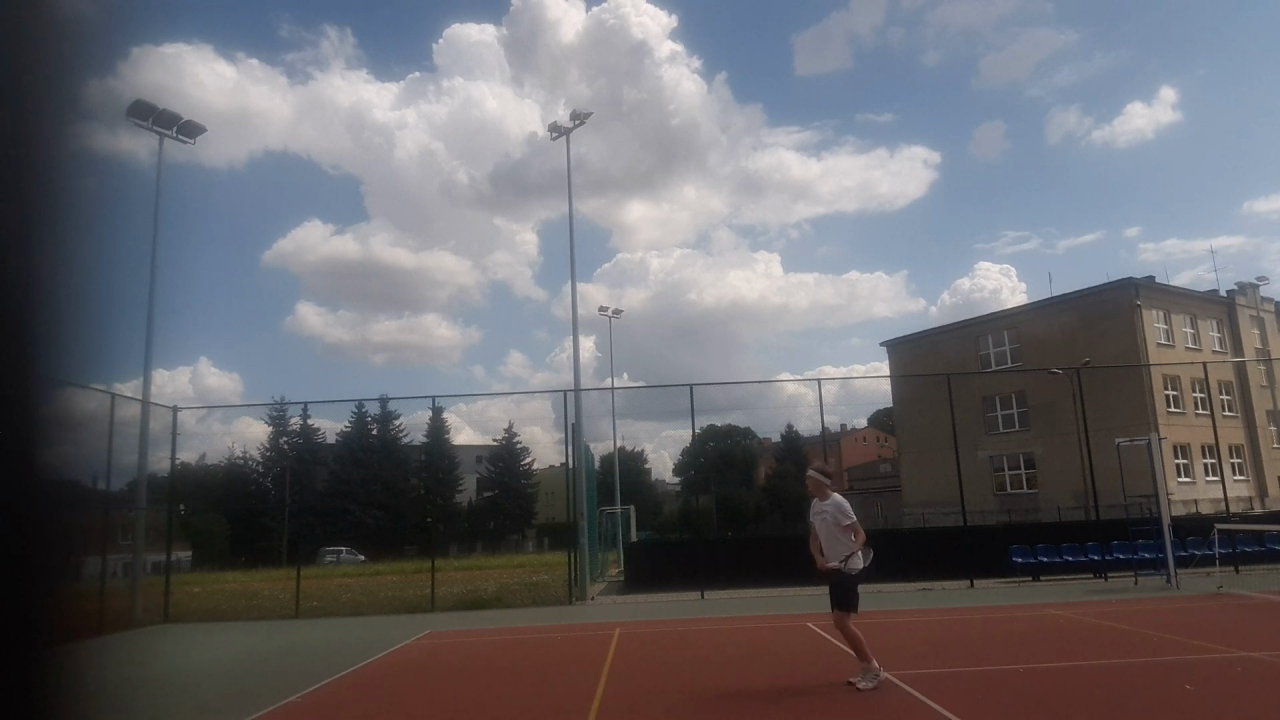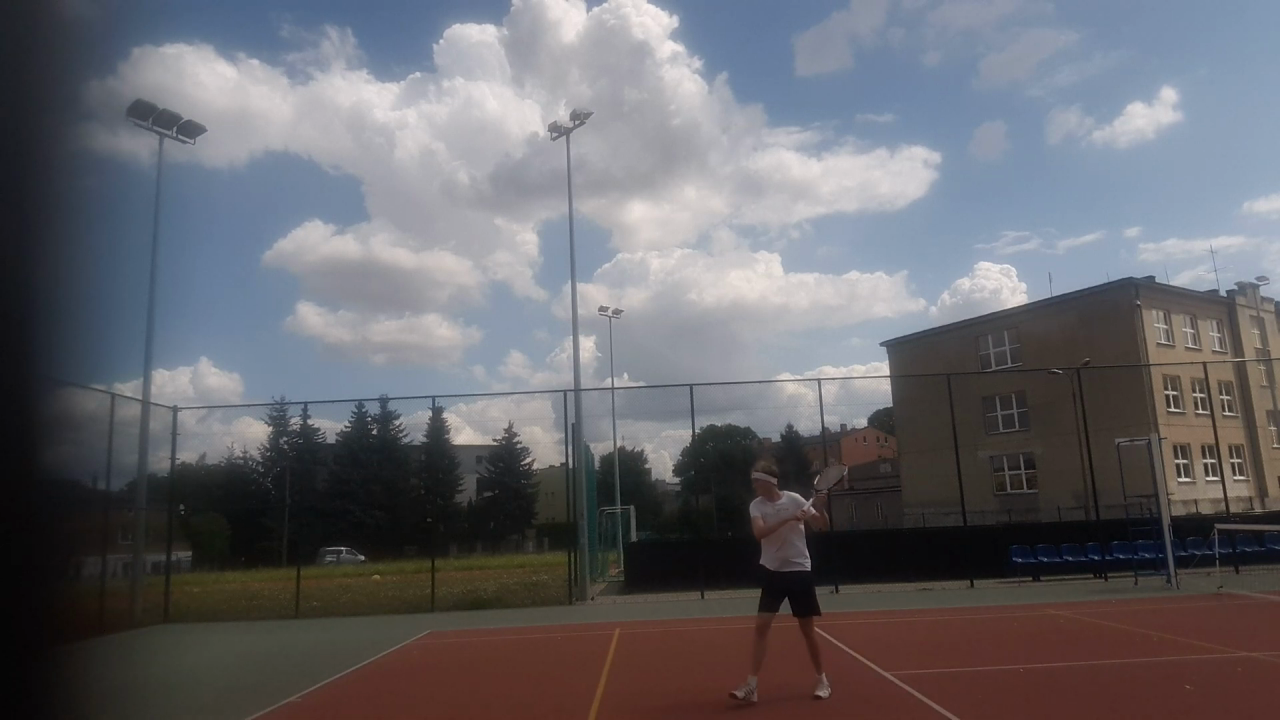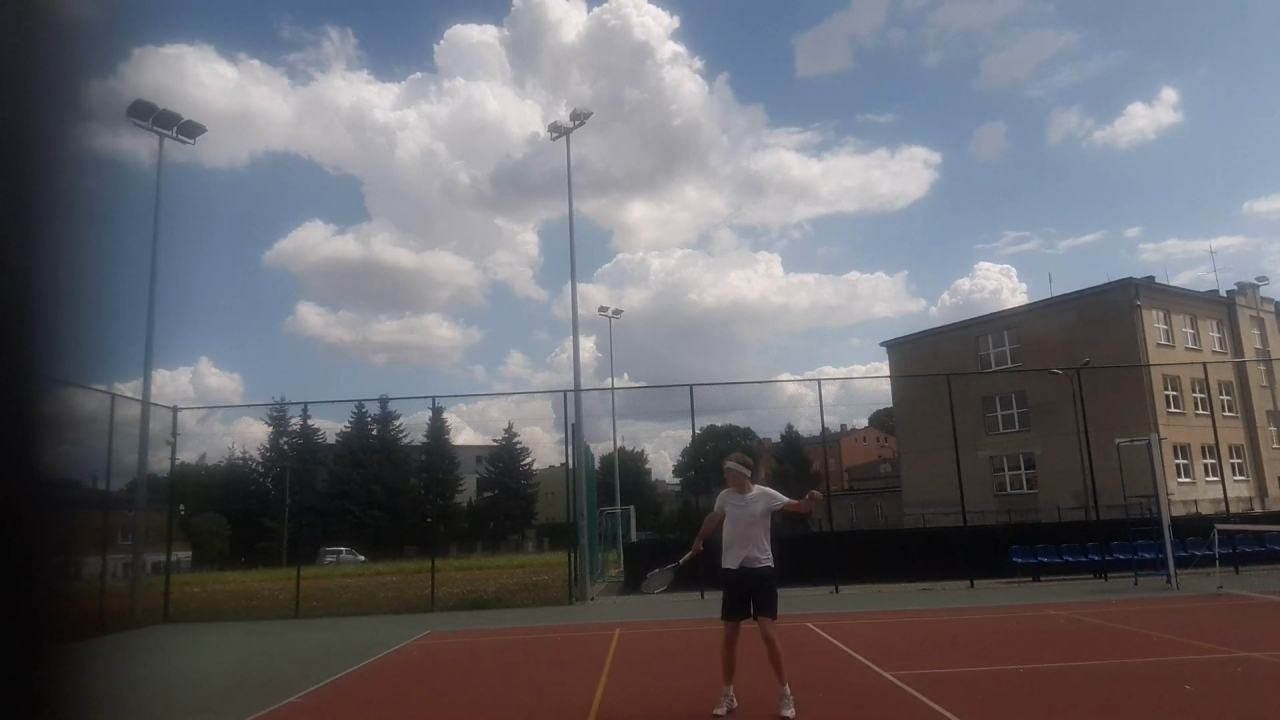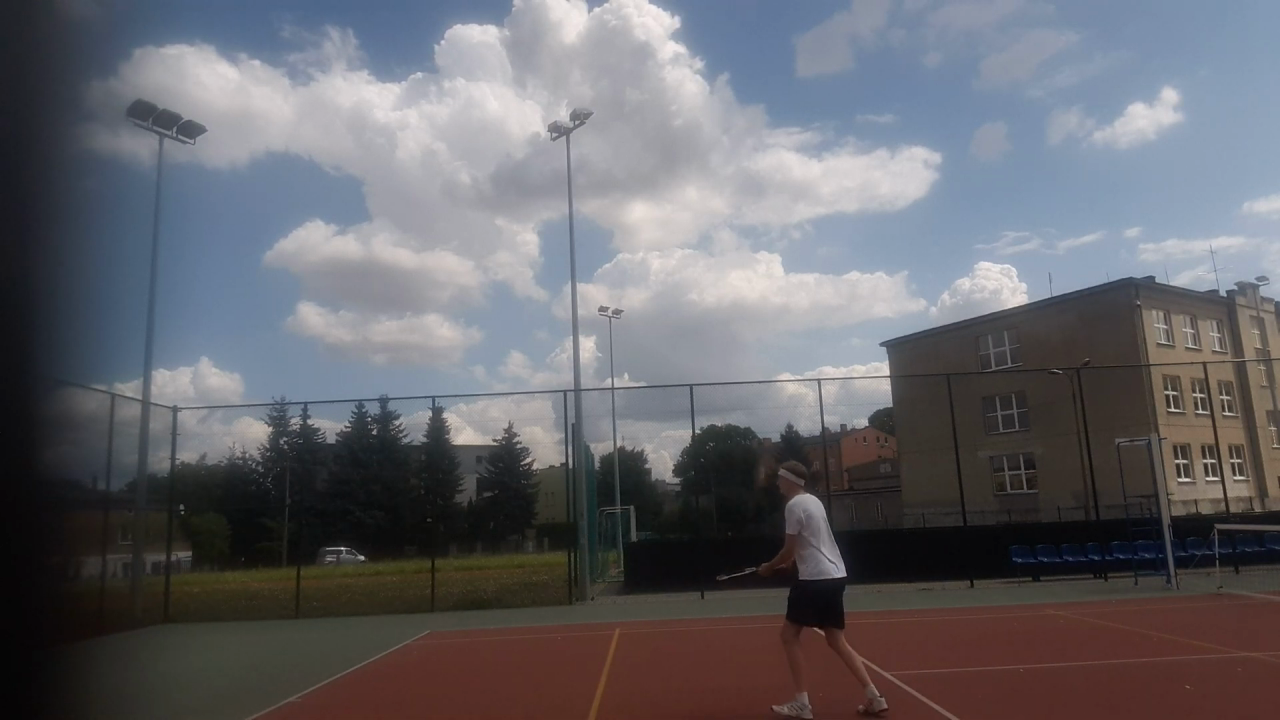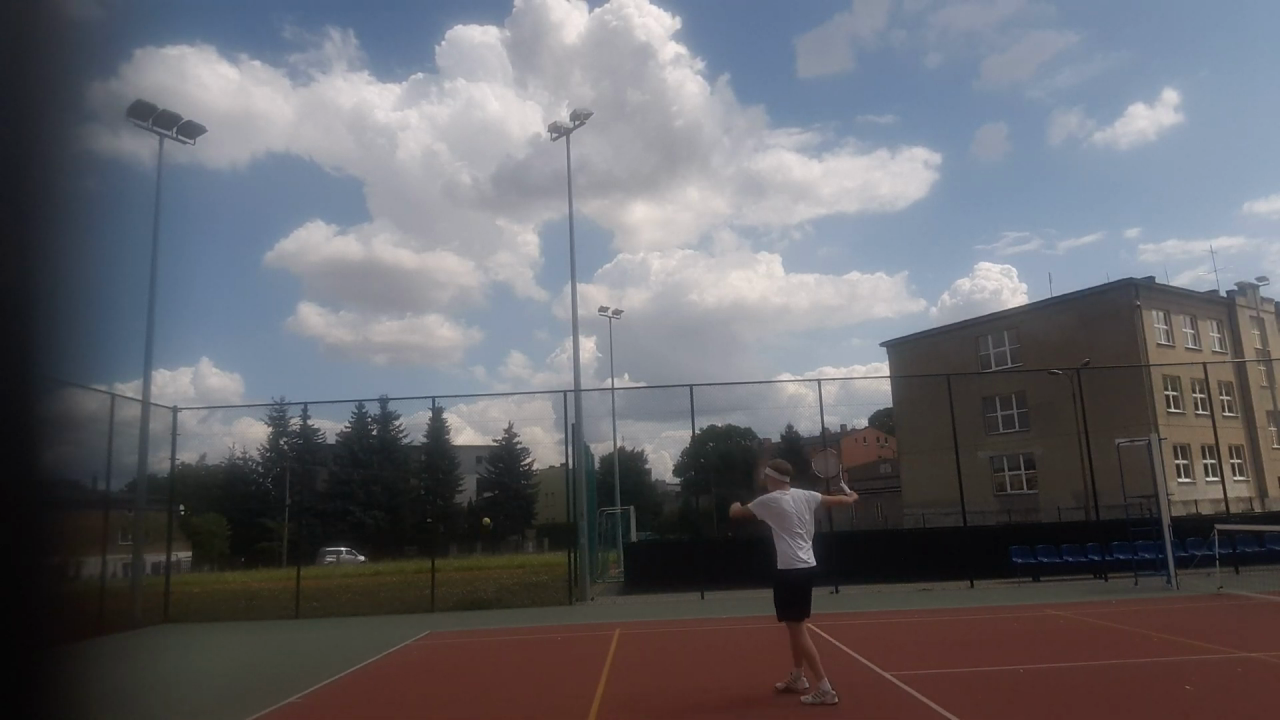
dt=0.7s
person 1, frame 1
left shoulder: (839, 503)
right shoulder: (815, 505)
left elbow: (860, 534)
right elbow: (814, 539)
left wrist: (853, 555)
right wrist: (819, 558)
left hip: (850, 568)
right hip: (834, 569)
left knee: (841, 622)
right knee: (842, 622)
left ankle: (873, 669)
right ankle: (868, 668)
person 1, frame 2
left shoulder: (794, 500)
right shoulder: (756, 505)
left elbow: (822, 526)
right elbow: (759, 533)
left wrist: (821, 508)
right wrist: (788, 518)
left hip: (799, 571)
right hip: (772, 572)
left knee: (807, 629)
right knee: (761, 626)
left ankle: (822, 679)
right ankle: (751, 685)
person 1, frame 3
left shoulder: (766, 495)
right shoulder: (724, 496)
left elbow: (801, 508)
right elbow: (712, 519)
left wrist: (811, 500)
right wrist: (698, 540)
left hip: (760, 569)
right hip: (733, 571)
left knee: (767, 632)
right knee: (729, 634)
left ankle: (786, 694)
right ankle: (728, 695)
person 1, frame 4
left shoulder: (794, 505)
right shoulder: (812, 501)
left elbow: (790, 550)
left wrist: (769, 567)
right wrist: (783, 565)
left hip: (815, 580)
right hip: (835, 576)
left knee: (789, 636)
right knee: (837, 642)
right ankle: (874, 697)
person 1, frame 5
left shoulder: (769, 500)
right shoulder: (804, 496)
left elbow: (736, 514)
right elbow: (839, 500)
left wrist: (735, 506)
right wrist: (850, 495)
left hip: (790, 571)
right hip: (808, 567)
left knee: (797, 629)
right knee: (794, 625)
left ankle: (825, 689)
right ankle: (797, 677)
